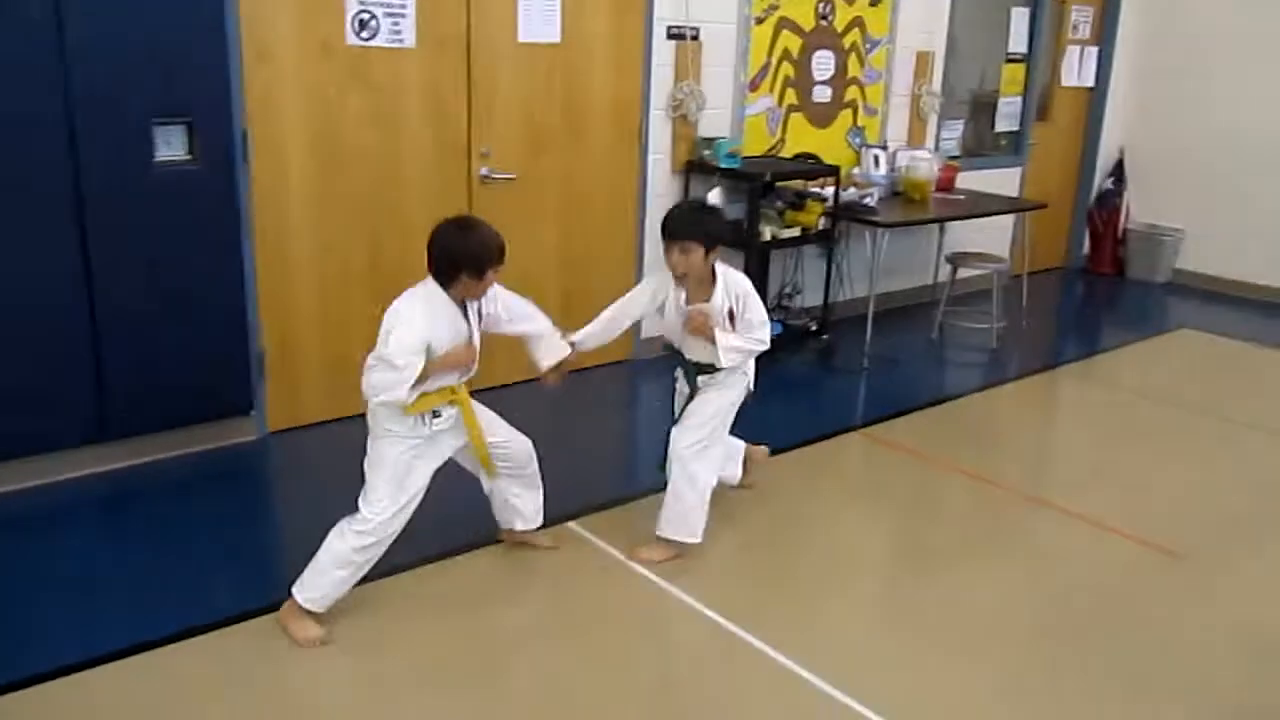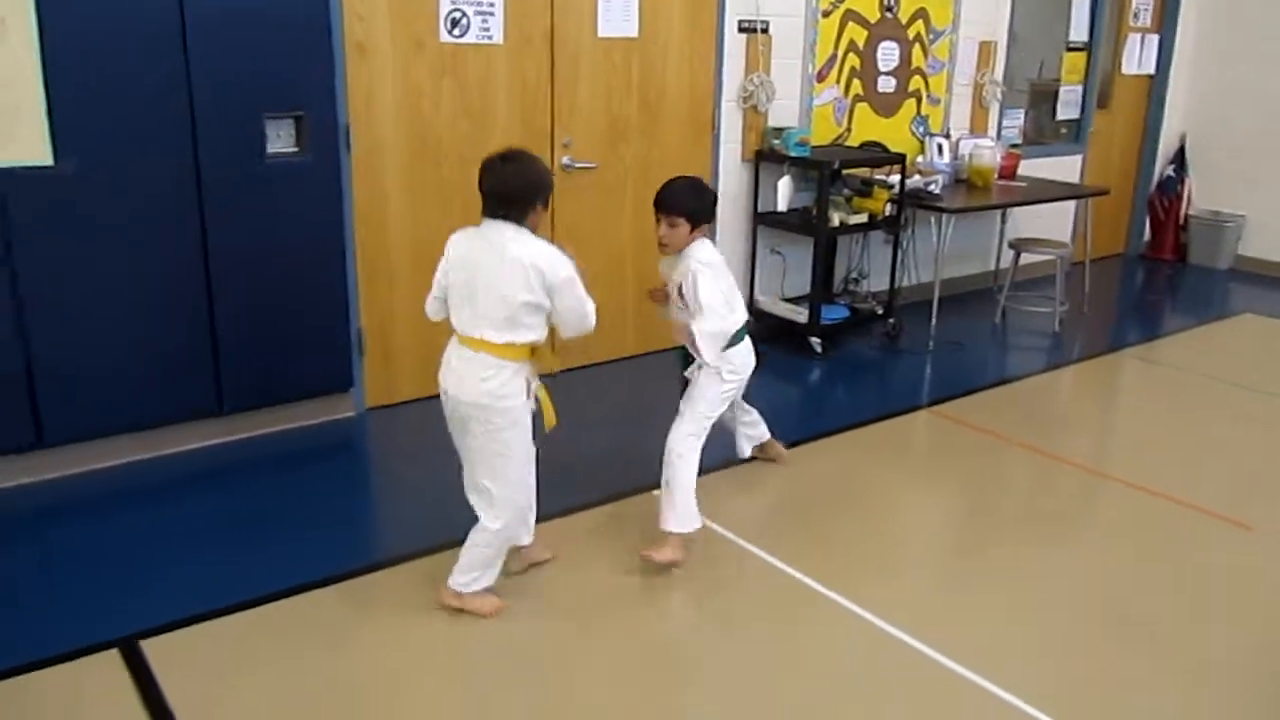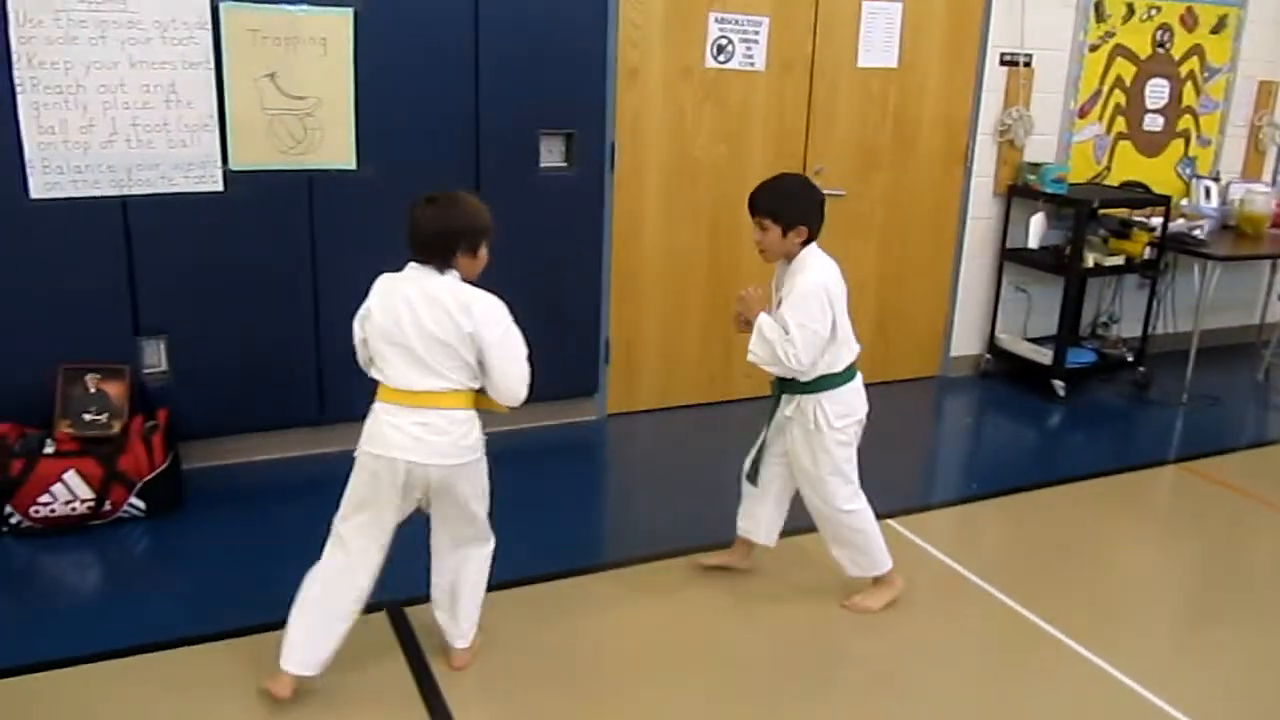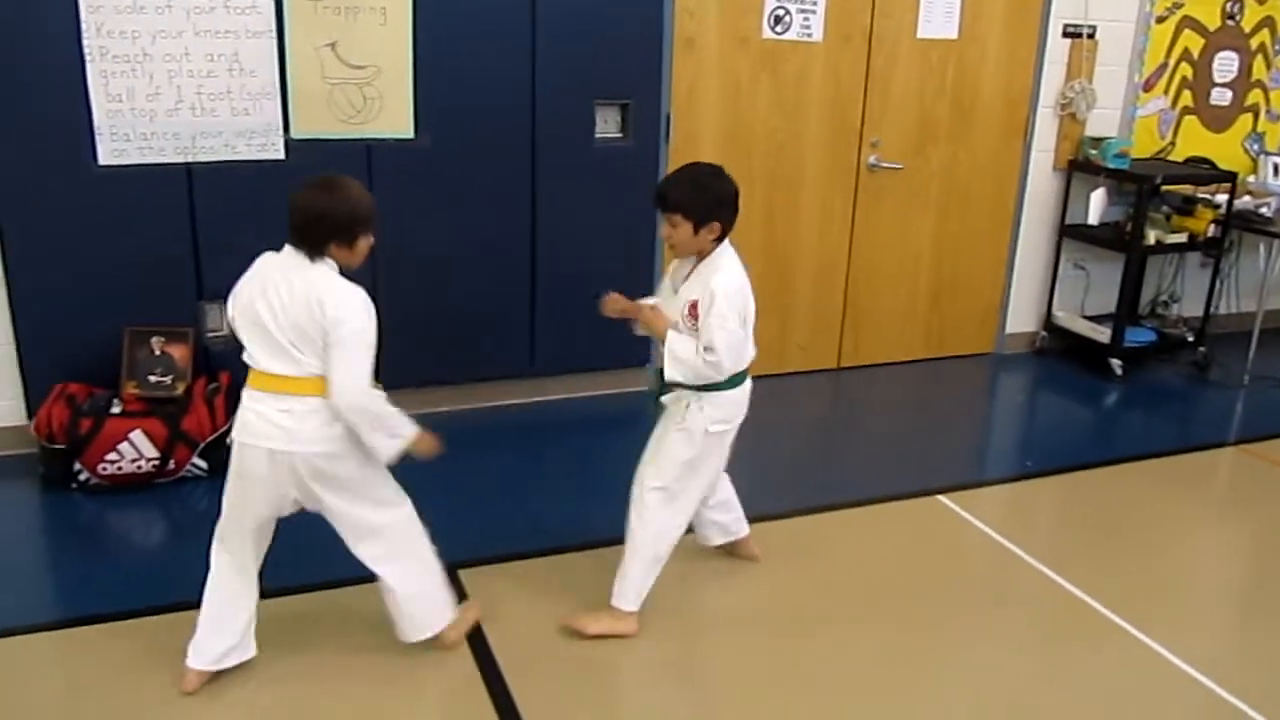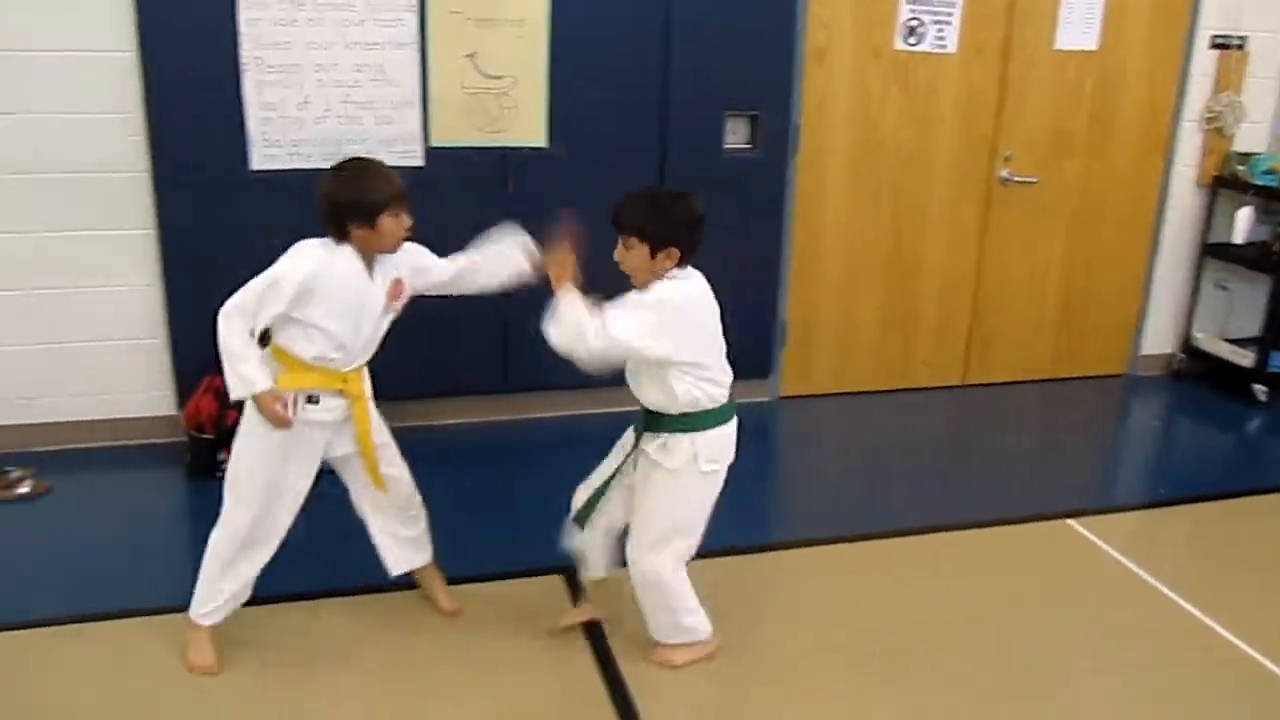
dt=1s
person 1, frame 1
left shoulder: (479, 299)
right shoulder: (411, 315)
left elbow: (522, 315)
right elbow: (376, 383)
left wrist: (554, 351)
right wrist: (433, 366)
left hip: (452, 408)
right hip: (403, 423)
left knee: (517, 452)
right knee: (377, 518)
left ankle: (521, 528)
right ankle: (301, 604)
person 1, frame 2
left shoulder: (460, 244)
right shoulder: (544, 259)
left elbow: (438, 307)
right elbow: (577, 323)
right wrist: (575, 289)
left hip: (459, 371)
right hip: (498, 384)
left knee: (515, 470)
right knee: (505, 494)
left ankle: (516, 547)
right ankle: (463, 587)
person 1, frame 3
left shoulder: (384, 291)
right shoulder: (483, 307)
right elbow: (512, 391)
right wrist: (503, 342)
left hip: (388, 438)
right hip: (453, 442)
left knee: (349, 554)
right knee: (467, 542)
left ankle: (294, 670)
right ankle: (460, 641)
person 1, frame 4
left shoulder: (261, 271)
right shoulder: (349, 301)
right elbow: (354, 395)
right wrist: (407, 435)
left hip: (256, 426)
right hip: (320, 436)
left knee: (237, 543)
right knee: (390, 523)
left ankle: (205, 658)
right ankle: (436, 620)
person 1, frame 5
left shoulder: (404, 260)
right shoulder: (309, 263)
left elbow: (464, 271)
right elbow: (235, 316)
left wrist: (525, 254)
right wrist: (255, 387)
left hip: (349, 399)
right hip: (289, 403)
left knee: (393, 488)
right knee: (252, 515)
left ankle: (423, 569)
right ankle: (203, 621)
person 2, frame 1
left shoulder: (737, 288)
right shoulder: (663, 282)
left elbow: (759, 337)
right elbow: (623, 312)
left wrist: (713, 333)
right wrist: (577, 342)
left hip: (728, 376)
right hip: (692, 373)
left knee: (689, 447)
right knee: (704, 444)
left ankle: (675, 537)
right ankle: (746, 455)
person 2, frame 2
left shoulder: (700, 264)
right shoulder: (696, 252)
left elbow: (715, 321)
left wrist: (691, 331)
right wrist: (671, 297)
left hip: (724, 361)
right hip: (718, 356)
left knee: (682, 439)
right knee: (727, 407)
left ankle: (676, 536)
right ankle: (766, 443)
person 2, frame 3
left shoulder: (810, 283)
right shoulder: (804, 266)
left elbow: (792, 357)
left wrist: (757, 317)
right wrist: (761, 318)
left hip: (826, 406)
right hip: (805, 397)
left knee: (834, 496)
right knee: (766, 467)
left ankle: (885, 578)
right ankle: (743, 547)
person 2, frame 4
left shoulder: (722, 285)
right shoulder: (691, 264)
left elbow: (714, 362)
right elbow: (671, 310)
left wrist: (662, 334)
right wrist: (634, 311)
left hip: (707, 404)
right hip: (716, 397)
left knee: (656, 495)
right knee: (700, 475)
left ankle: (624, 609)
right ankle: (734, 537)
person 2, frame 5
left shoulder: (678, 302)
right shoulder: (678, 284)
left elbow: (596, 339)
right elbow: (611, 329)
left wrist: (564, 285)
left hip: (698, 444)
right hip: (660, 430)
left knee: (654, 554)
right knee: (594, 506)
left ankle: (688, 637)
right ankle: (593, 596)
